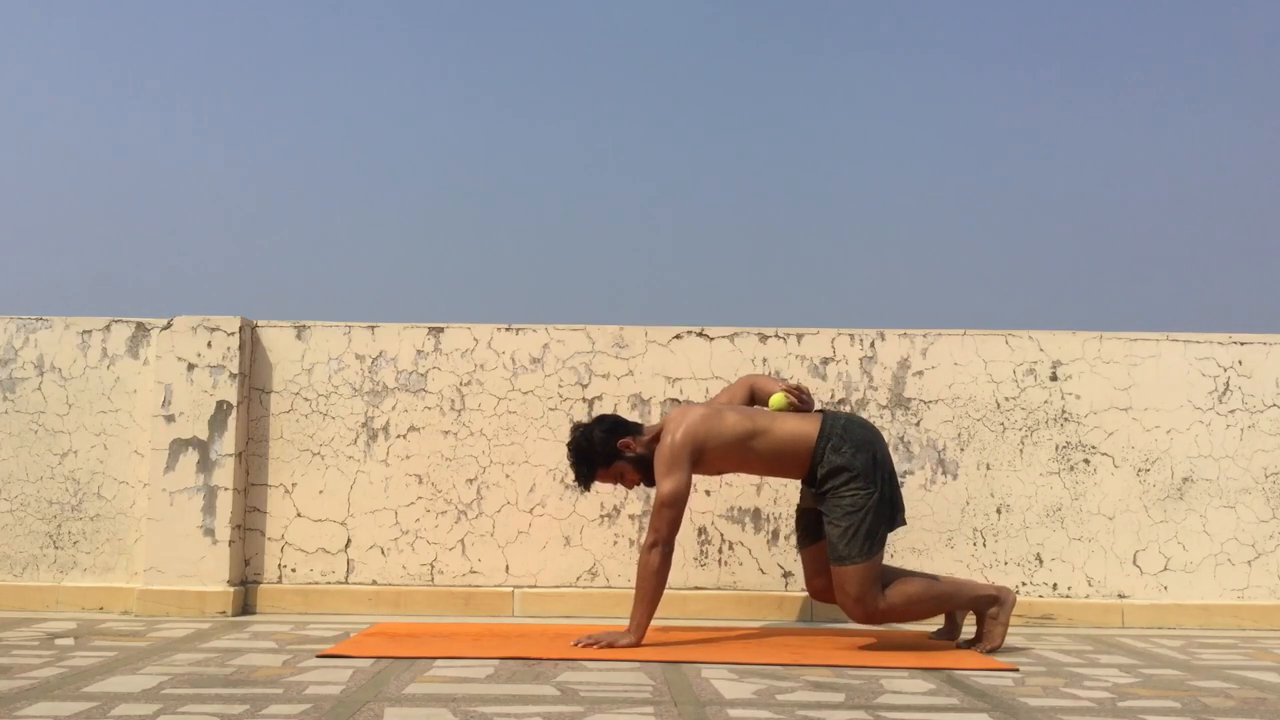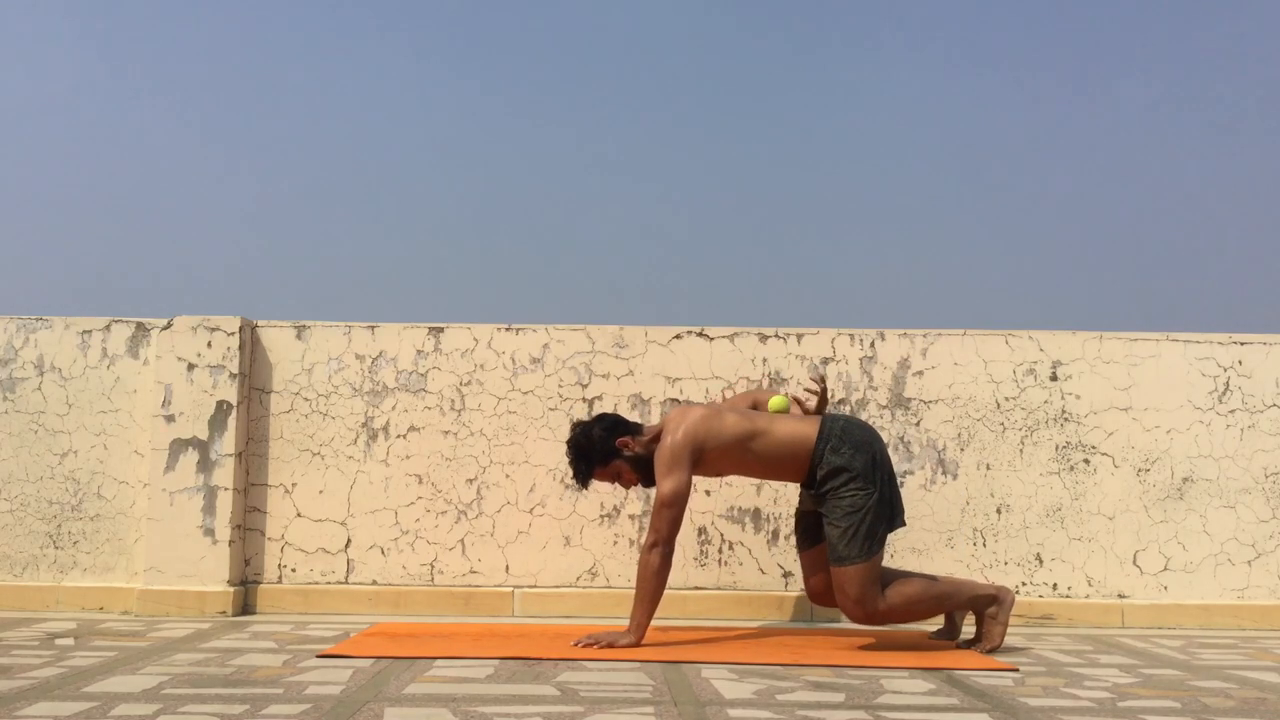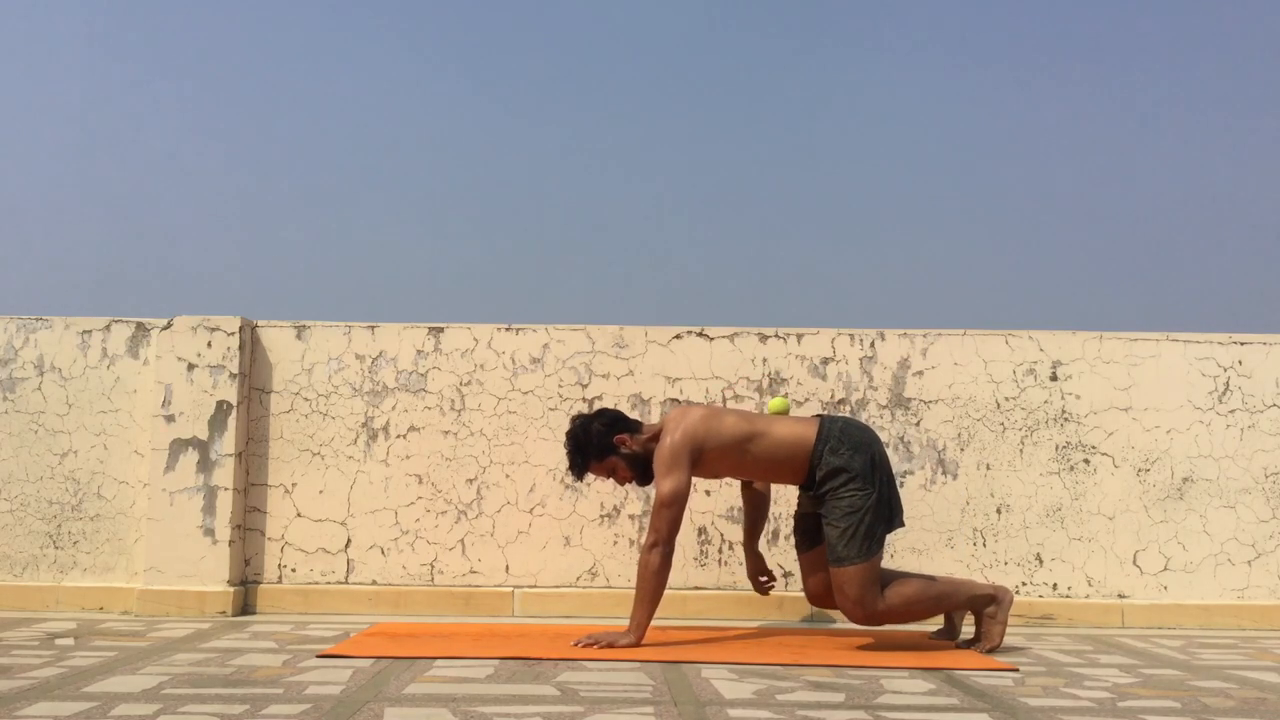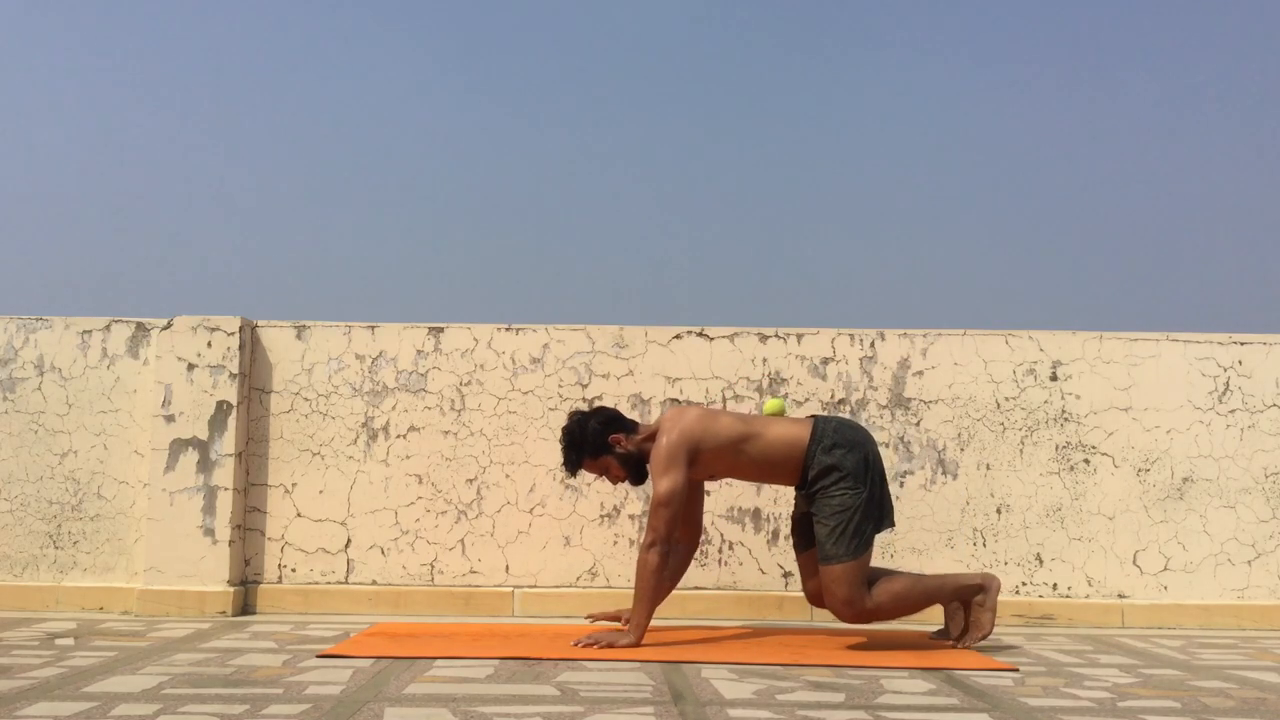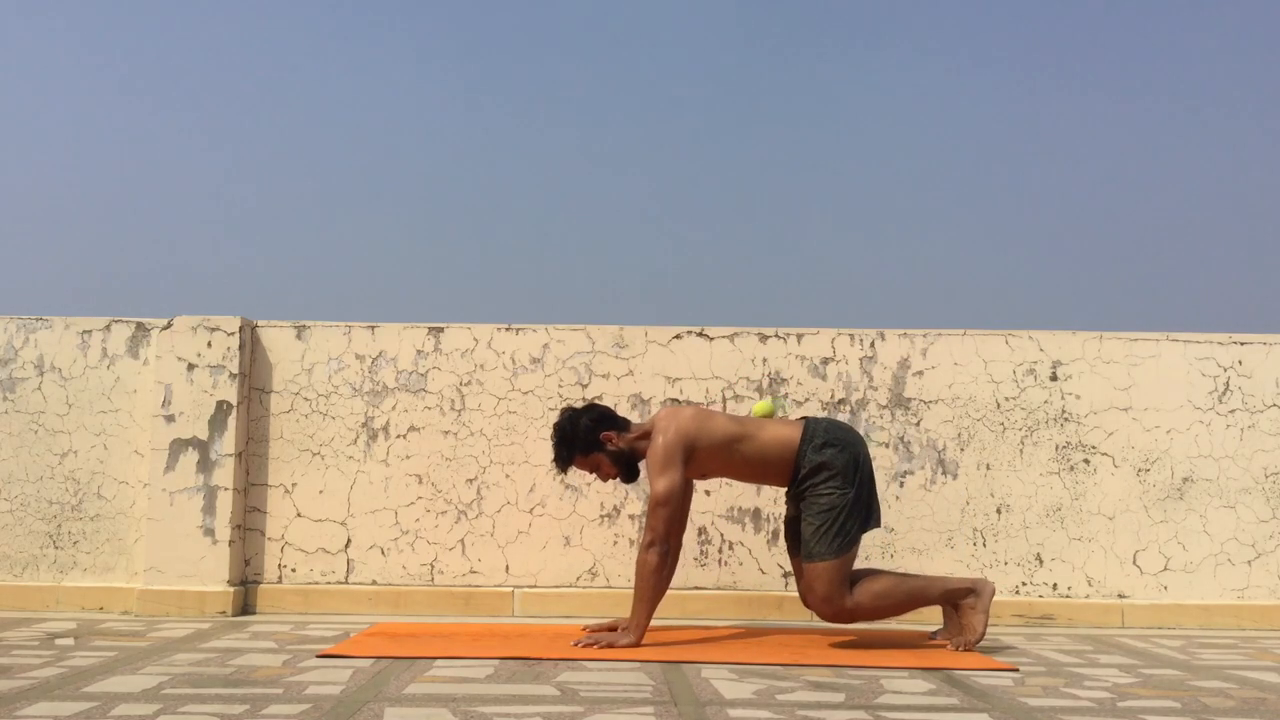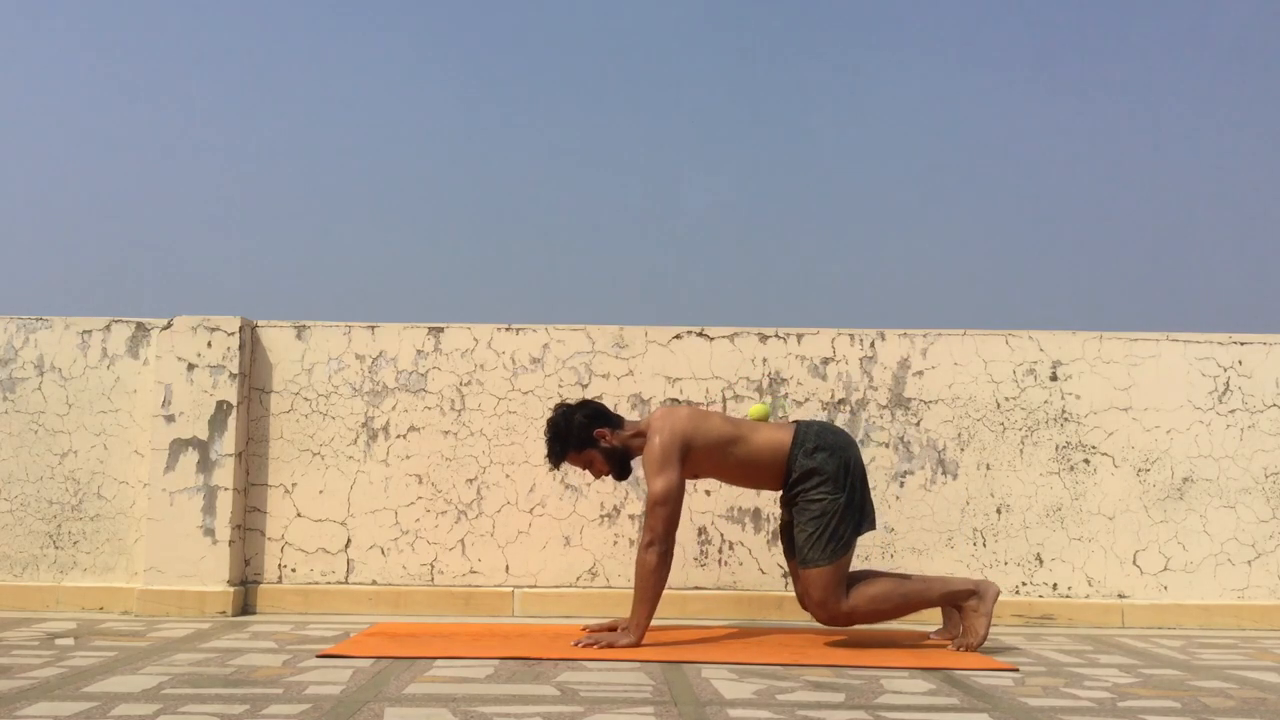
dt=0.3s
person 1, frame 1
left shoulder: (673, 443)
right shoulder: (689, 425)
left elbow: (657, 544)
right elbow: (750, 382)
left wrist: (634, 632)
right wrist: (784, 393)
left hip: (847, 453)
right hip: (830, 458)
left knee: (864, 605)
right knee: (825, 587)
left ankle: (988, 596)
right ankle: (953, 594)
person 1, frame 2
left shoulder: (673, 444)
right shoulder: (688, 428)
left elbow: (658, 544)
right elbow: (758, 396)
left wrist: (633, 632)
right wrist: (810, 423)
left hip: (849, 456)
right hip: (828, 463)
left knee: (864, 606)
right knee: (823, 590)
left ankle: (988, 596)
right ankle: (952, 595)
person 1, frame 3
left shoulder: (672, 444)
right shoulder: (685, 433)
left elbow: (658, 545)
left wrist: (634, 633)
right wrist: (751, 550)
left hip: (846, 457)
right hip: (826, 465)
left knee: (863, 608)
right knee: (822, 592)
left ankle: (986, 596)
right ankle: (950, 596)
person 1, frame 4
left shoulder: (669, 443)
right shoulder: (682, 446)
left elbow: (655, 543)
right elbow: (684, 540)
left wrist: (635, 632)
right wrist: (642, 610)
left hip: (840, 456)
right hip: (822, 466)
left knee: (851, 604)
right knee: (823, 593)
left ankle: (974, 587)
right ankle: (947, 595)
person 1, frame 5
left shoulder: (664, 442)
right shoulder: (672, 444)
left elbow: (654, 544)
right elbow: (670, 542)
left wrist: (635, 633)
right wrist: (637, 616)
left hip: (830, 456)
right hip: (814, 465)
left knee: (833, 604)
right knee: (818, 593)
left ankle: (964, 590)
right ankle: (945, 595)
person 1, frame 6
left shoulder: (660, 441)
right shoulder: (663, 437)
left elbow: (653, 544)
right elbow: (662, 540)
left wrist: (634, 632)
right wrist: (636, 618)
left hip: (821, 460)
right hip: (810, 466)
left knee: (831, 608)
right knee: (814, 597)
left ankle: (967, 591)
right ankle: (944, 592)
